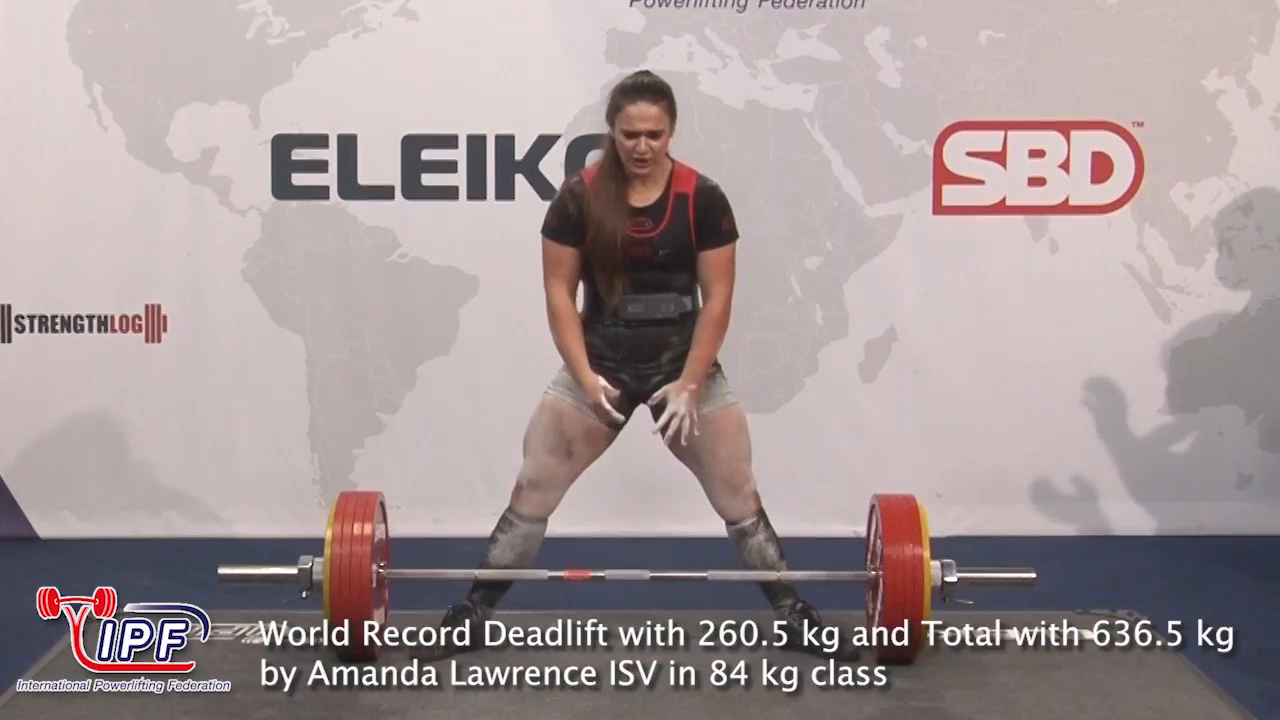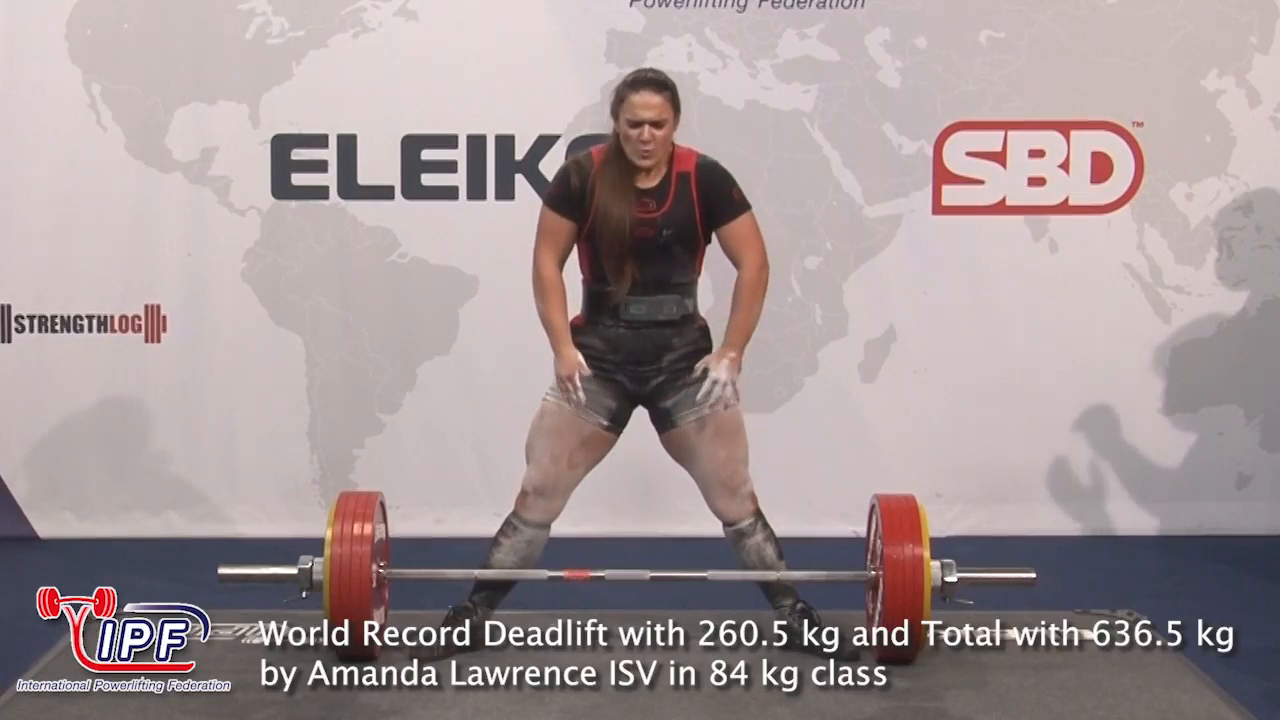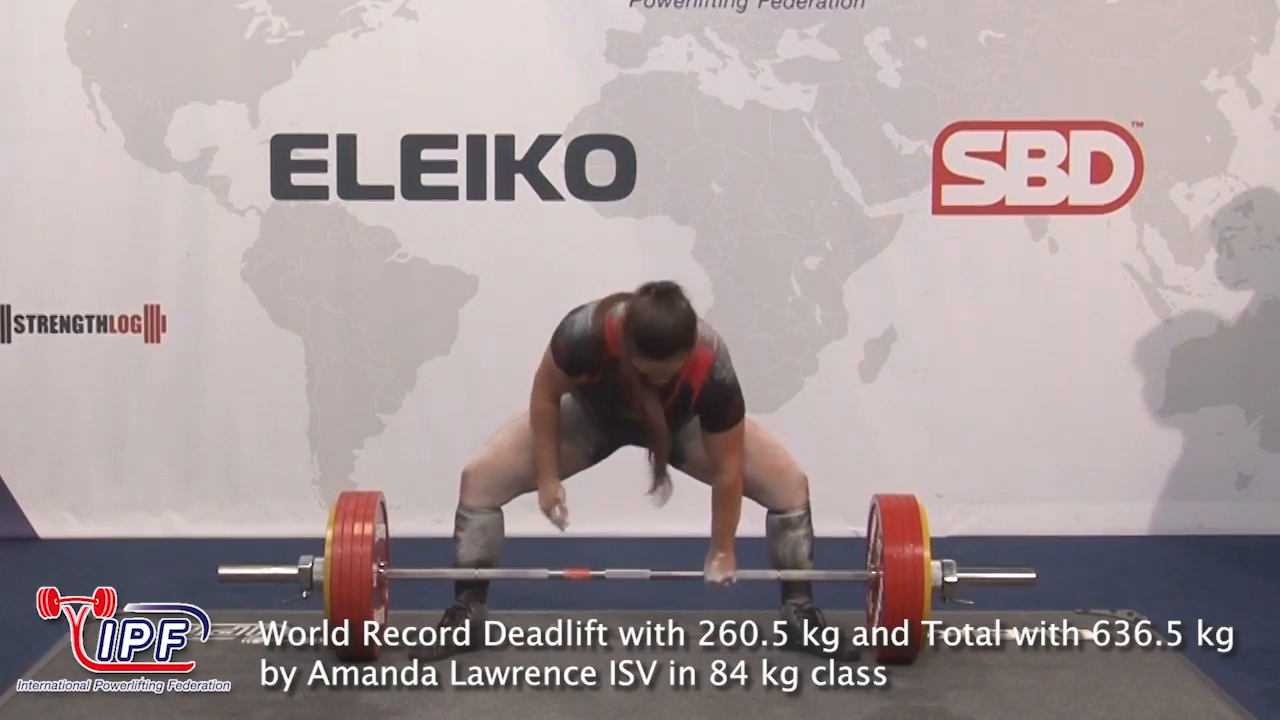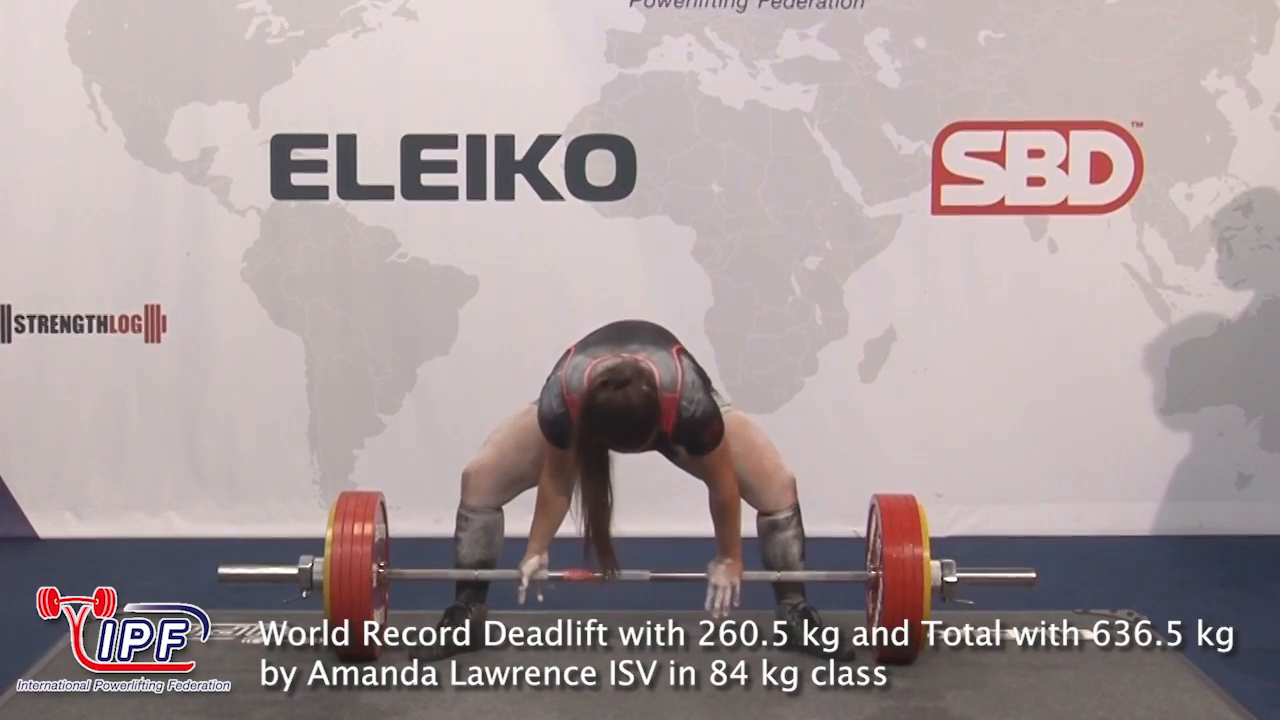
dt=1s
person 1, frame 1
left shoulder: (703, 198)
right shoulder: (579, 197)
left elbow: (718, 298)
right elbow: (558, 292)
left wrist: (689, 385)
right wrist: (584, 376)
left hip: (682, 361)
right hip: (600, 360)
left knee: (738, 495)
right knee: (533, 489)
left ankle: (794, 616)
right ankle: (472, 613)
person 1, frame 2
left shoulder: (705, 178)
right shoulder: (582, 176)
left elbow: (753, 264)
right elbow: (546, 263)
left wrist: (732, 352)
right wrist: (560, 345)
left hip: (684, 360)
right hip: (597, 360)
left knee: (734, 497)
right knee: (539, 494)
left ankle: (795, 616)
right ankle: (472, 614)
person 1, frame 3
left shoulder: (713, 372)
right shoulder: (585, 332)
left elbow: (729, 469)
right elbow: (545, 395)
left wrist: (723, 552)
right wrist: (547, 481)
left hip: (683, 423)
right hip: (591, 414)
left knee: (789, 485)
right knee: (480, 479)
left ankle: (799, 613)
right ankle: (468, 611)
person 1, frame 4
left shoulder: (691, 403)
right shoulder: (562, 400)
left elbow: (723, 483)
right elbow: (557, 479)
left wrist: (729, 558)
right wrist: (536, 551)
left hip: (672, 398)
right hip: (585, 399)
left knee: (778, 485)
right knee: (480, 479)
left ankle: (794, 613)
right ankle: (467, 612)
